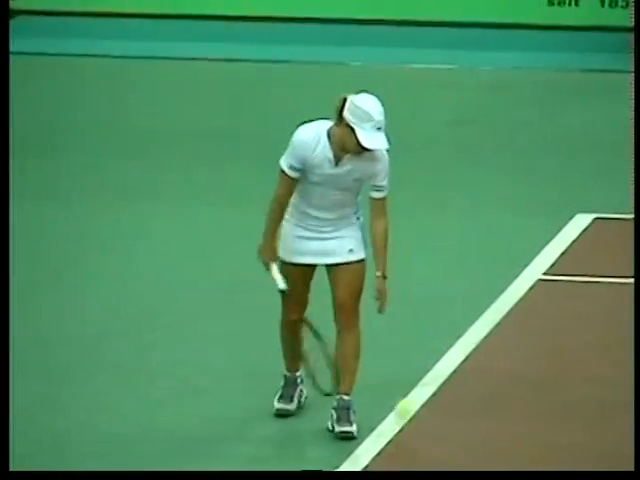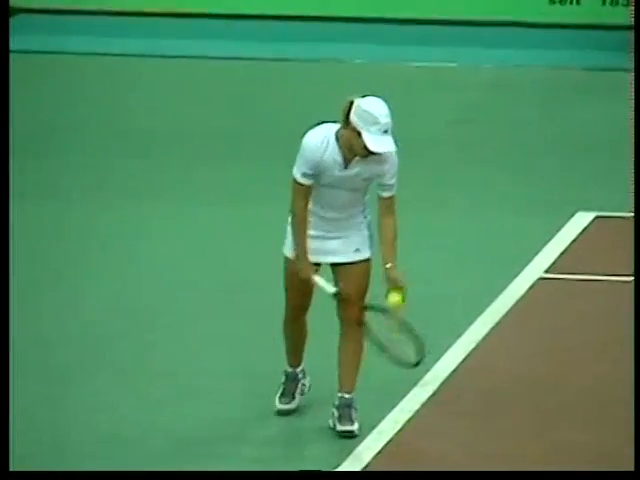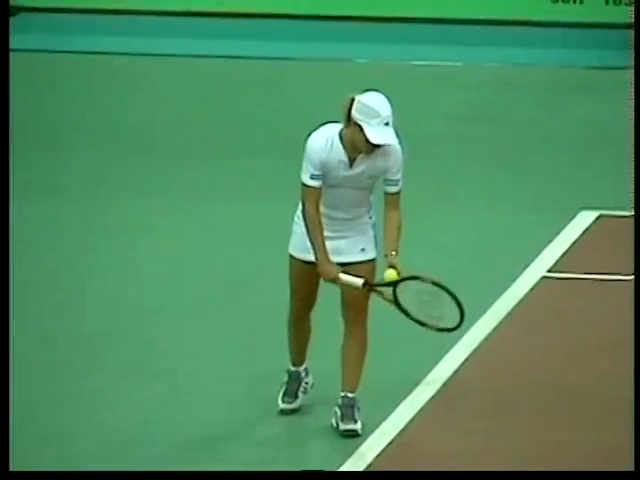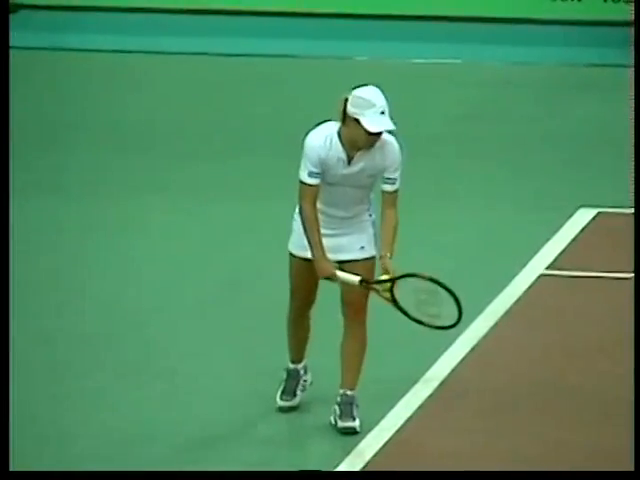
dt=0.2s
person 1, frame 1
left shoulder: (377, 156)
right shoulder: (305, 138)
left elbow: (379, 216)
right elbow: (284, 191)
left wrist: (381, 274)
right wrist: (269, 240)
left hip: (345, 238)
right hip: (299, 233)
left knee: (348, 317)
right knee: (292, 312)
left ankle: (344, 403)
right ankle: (293, 380)
person 1, frame 2
left shoulder: (386, 157)
right shoulder: (315, 142)
left elbow: (387, 213)
right elbow: (299, 202)
left wrist: (390, 264)
right wrist: (301, 256)
left hip: (352, 236)
right hip: (308, 233)
left knee: (352, 317)
right knee: (295, 310)
left ankle: (345, 401)
right ankle: (295, 375)
person 1, frame 3
left shoulder: (391, 152)
right shoulder: (320, 143)
left elbow: (392, 208)
right elbow: (310, 205)
left wrist: (391, 254)
right wrist: (322, 259)
left hip: (357, 235)
right hip: (313, 232)
left knee: (356, 316)
right knee: (300, 309)
left ankle: (348, 400)
right ankle: (297, 373)
person 1, frame 4
left shoulder: (389, 150)
right shoulder: (318, 141)
left elbow: (389, 207)
right elbow: (307, 203)
left wrist: (385, 256)
right wrist: (320, 256)
left hip: (357, 234)
right hip: (312, 230)
left knee: (356, 313)
right knee: (300, 306)
left ankle: (347, 398)
right ankle: (296, 371)
